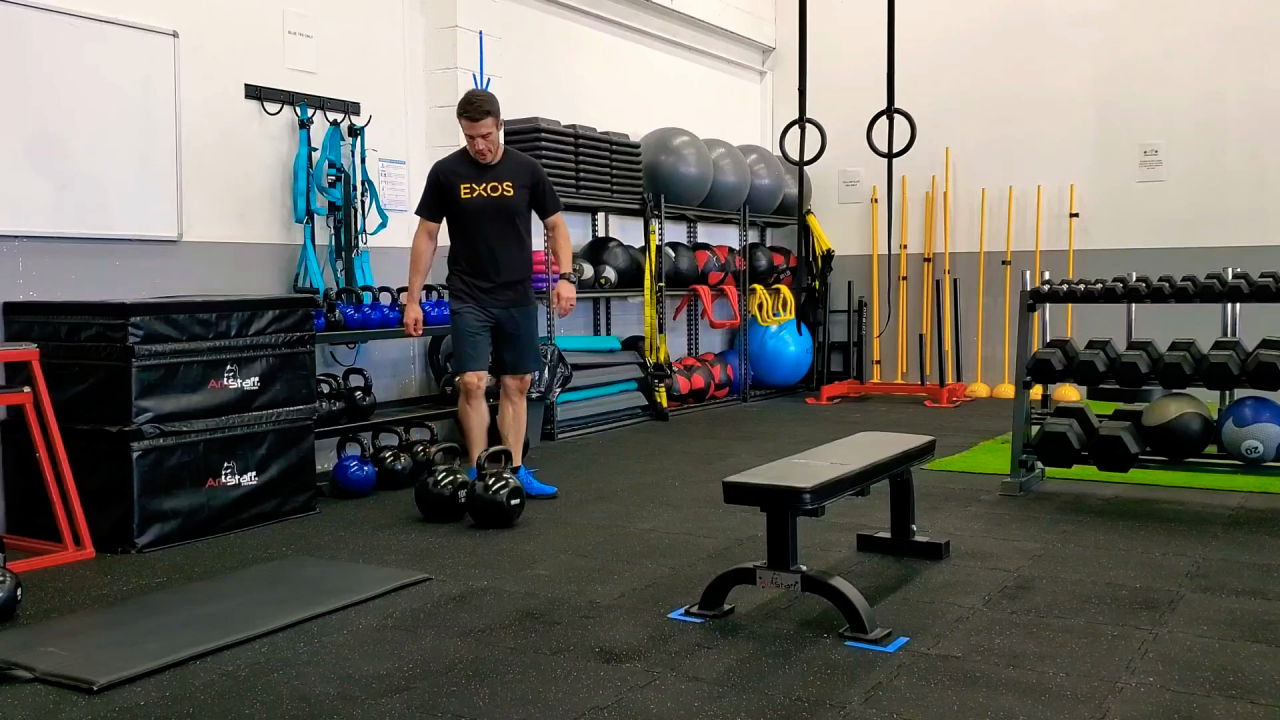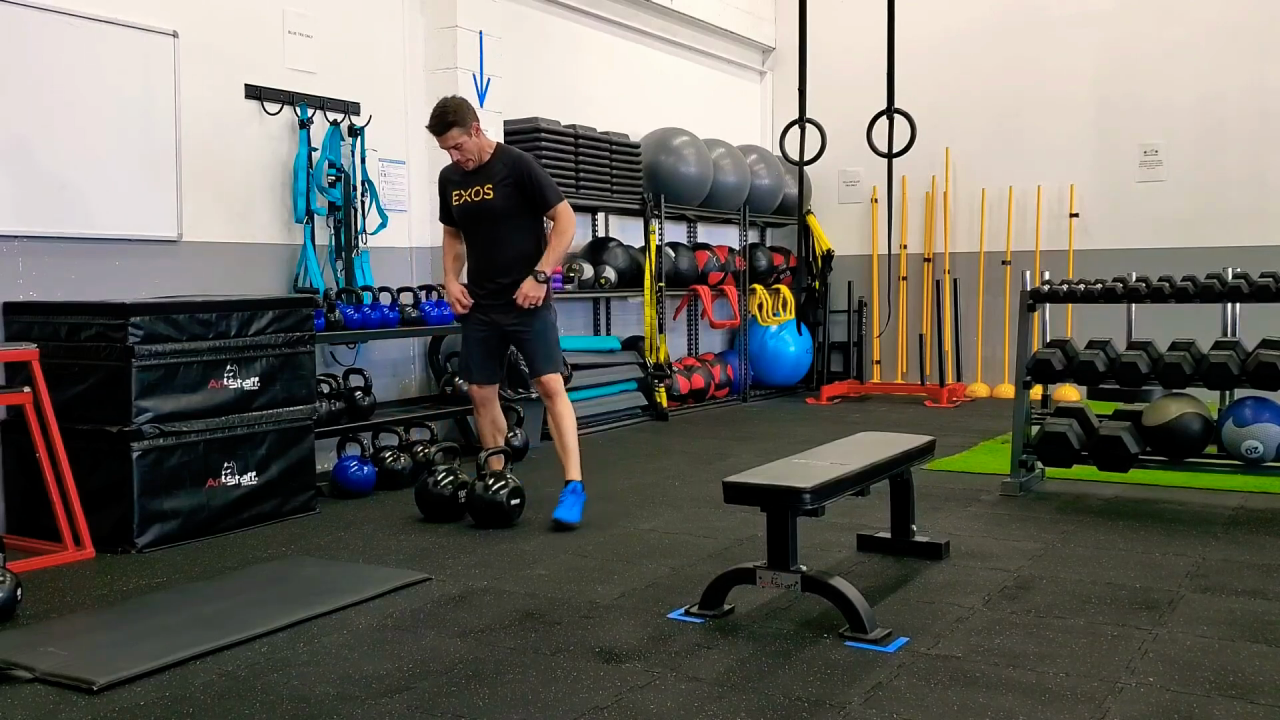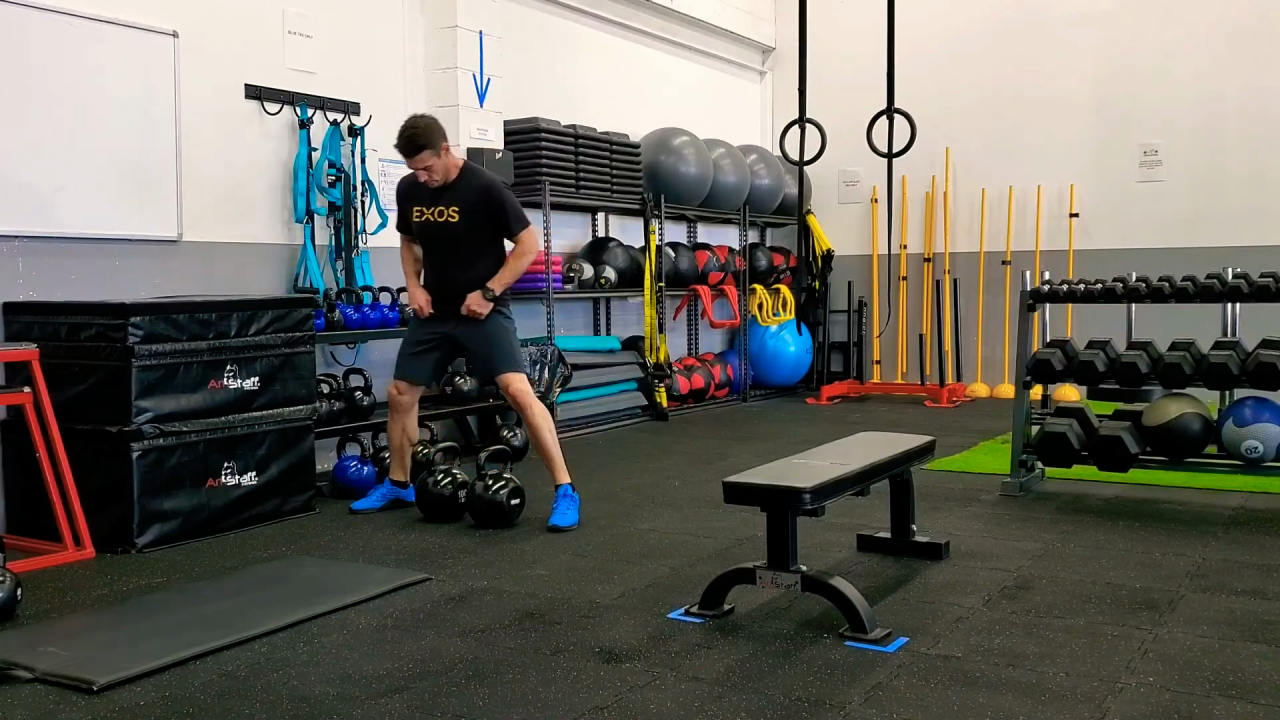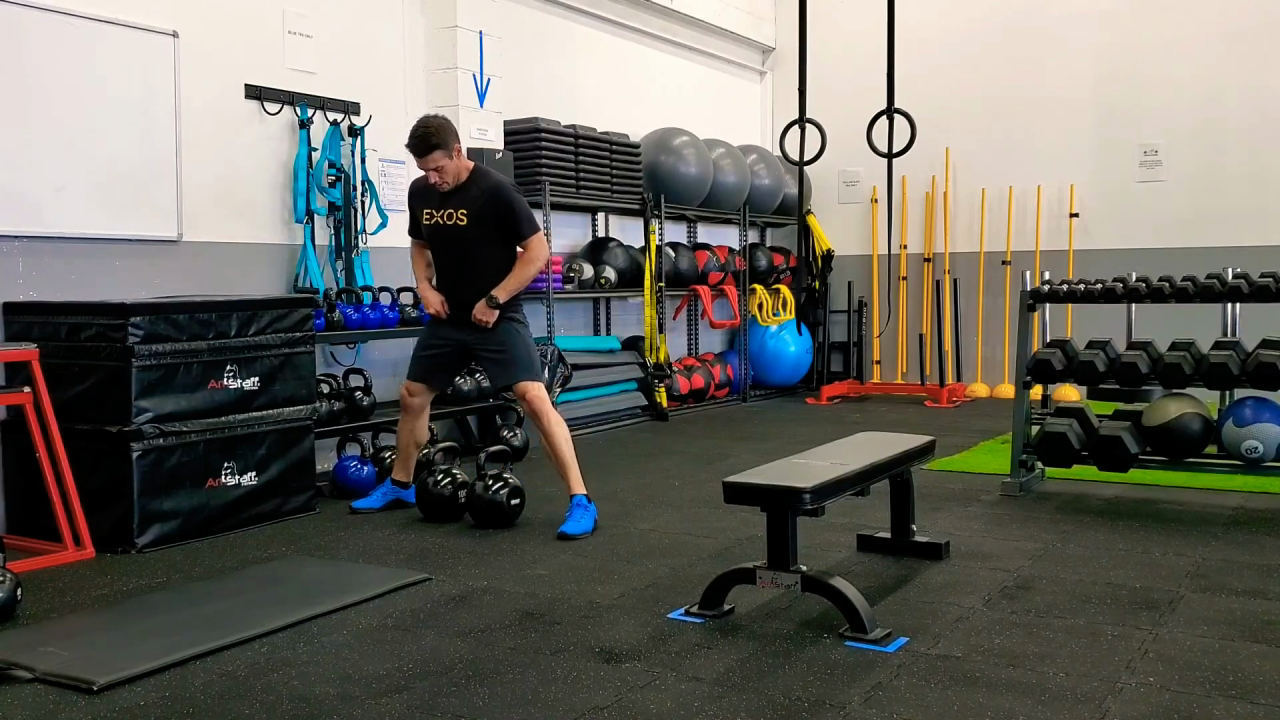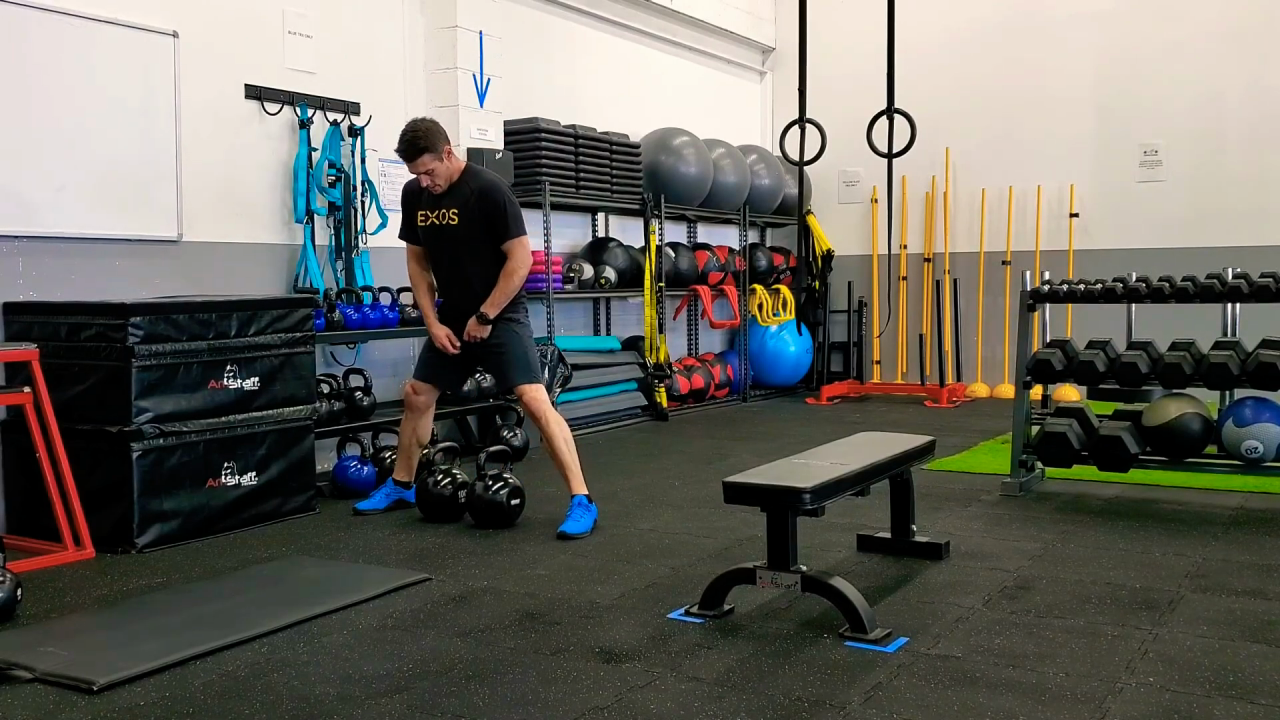
dt=0.7s
person 1, frame 1
left shoulder: (526, 169)
right shoulder: (445, 172)
left elbow: (556, 226)
right elbow: (426, 235)
left wrist: (565, 275)
right wrist: (412, 298)
left hip: (518, 298)
right hip: (470, 299)
left knee: (517, 385)
right knee: (473, 382)
left ankle: (515, 470)
right ankle: (479, 471)
person 1, frame 2
left shoulder: (518, 165)
right shoulder: (449, 178)
left elbow: (565, 220)
left wrist: (539, 275)
right wrist: (452, 281)
left hip: (526, 299)
right hip: (480, 304)
left knee: (550, 386)
right knee: (482, 394)
left ankle: (574, 488)
person 1, frame 3
left shoulder: (485, 189)
right shoulder: (408, 190)
left elbow: (530, 244)
left wrist: (488, 292)
right wrist: (414, 285)
left hip: (483, 309)
right hip: (434, 313)
left knee: (518, 391)
right knee: (400, 395)
left ankle: (564, 491)
right ankle: (398, 484)
person 1, frame 4
left shoulder: (495, 191)
right shoulder: (420, 192)
left elbow: (537, 251)
left wrist: (494, 299)
right wrist: (425, 286)
left hip: (498, 316)
right hip: (448, 317)
left knee: (534, 398)
right knee: (412, 397)
left ankle: (581, 501)
right ankle: (399, 486)
person 1, frame 5
left shoulder: (488, 189)
right shoulder: (413, 194)
left elbow: (521, 258)
right elbow: (417, 259)
left wrist: (485, 316)
right wrist: (432, 322)
left hip: (501, 315)
right hip: (451, 318)
left knee: (534, 400)
right knee: (416, 396)
left ankle: (581, 501)
right ankle: (400, 486)
